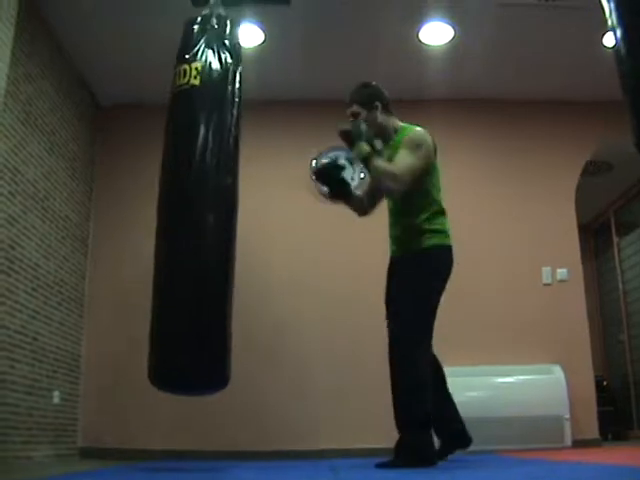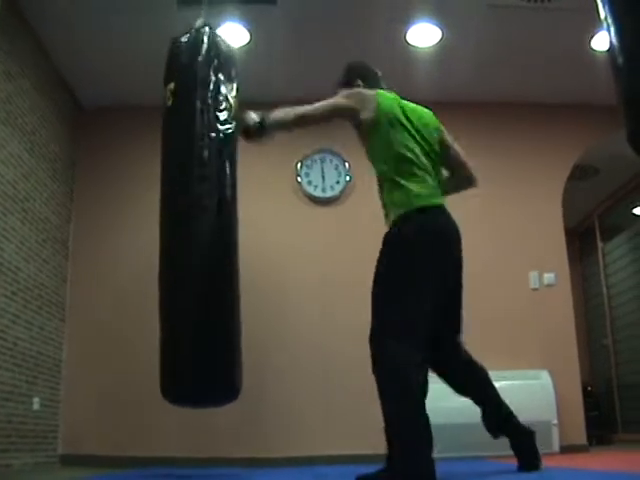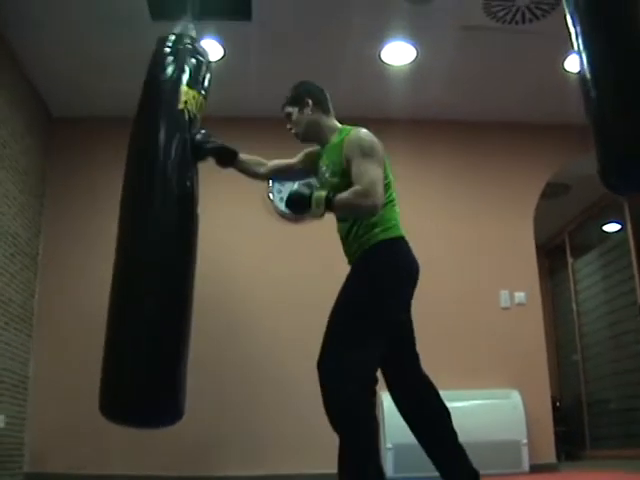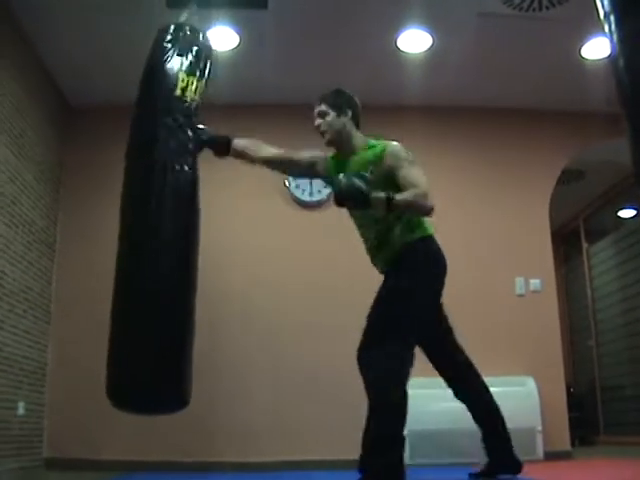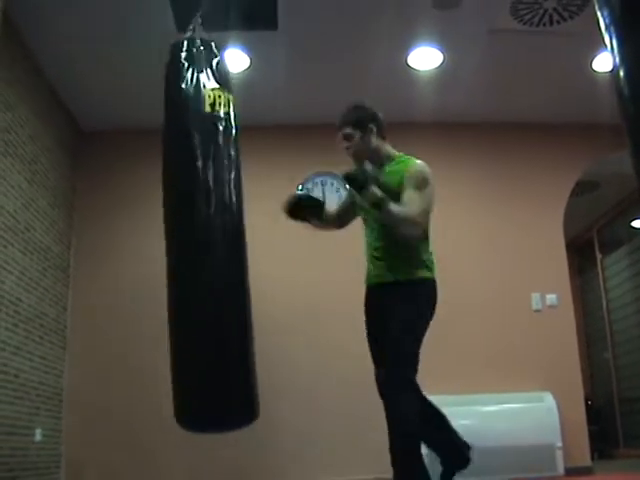
dt=1s
person 1, frame 1
left shoulder: (415, 139)
right shoulder: (384, 151)
left elbow: (394, 182)
right elbow: (364, 207)
left wrist: (363, 151)
left hip: (428, 253)
right hip: (404, 257)
left knee: (406, 345)
right knee: (411, 346)
left ankle: (416, 446)
right ankle: (451, 432)
person 1, frame 2
left shoulder: (363, 100)
right shoulder: (426, 117)
left elbow: (300, 116)
right elbow: (466, 177)
left wrist: (260, 122)
left hip: (413, 229)
right hip: (441, 228)
left knee: (394, 343)
right knee: (441, 343)
right ankle: (515, 434)
person 1, frame 3
left shoulder: (358, 139)
right shoulder: (320, 154)
left elbow: (369, 199)
right elbow: (271, 170)
left wrist: (321, 199)
right wrist: (226, 154)
left hip: (383, 257)
right hip: (388, 264)
left knee: (340, 367)
right knee: (404, 371)
person 1, frame 4
left shoulder: (389, 152)
right shoulder: (329, 162)
left elbow: (425, 202)
right elbow: (273, 156)
left wrist: (378, 199)
right wrist: (223, 143)
left hip: (420, 260)
right hip: (401, 267)
left knee: (379, 357)
right knee: (449, 360)
person 1, frame 5
left shoulder: (414, 170)
right shoulder: (363, 173)
left elbow: (410, 228)
right elbow: (336, 221)
left wrist: (370, 192)
right wrist: (310, 210)
left hip: (413, 290)
right hip: (378, 292)
left knee: (394, 382)
right knee: (398, 382)
right ankle: (453, 449)
